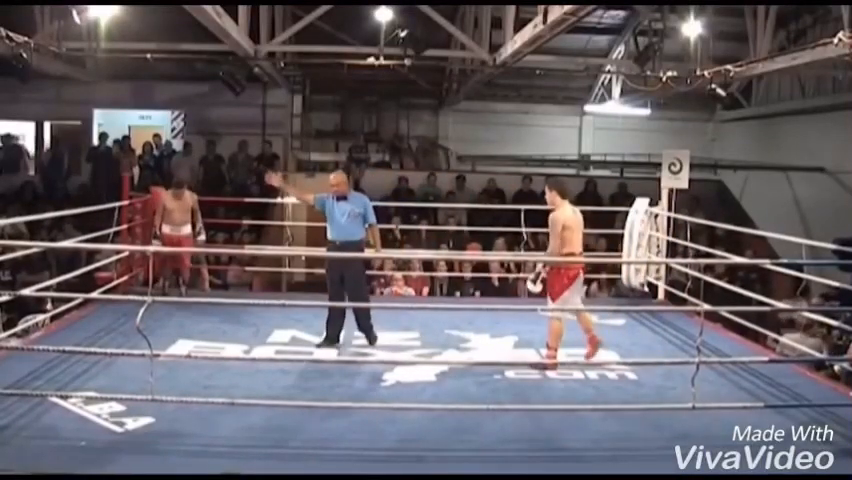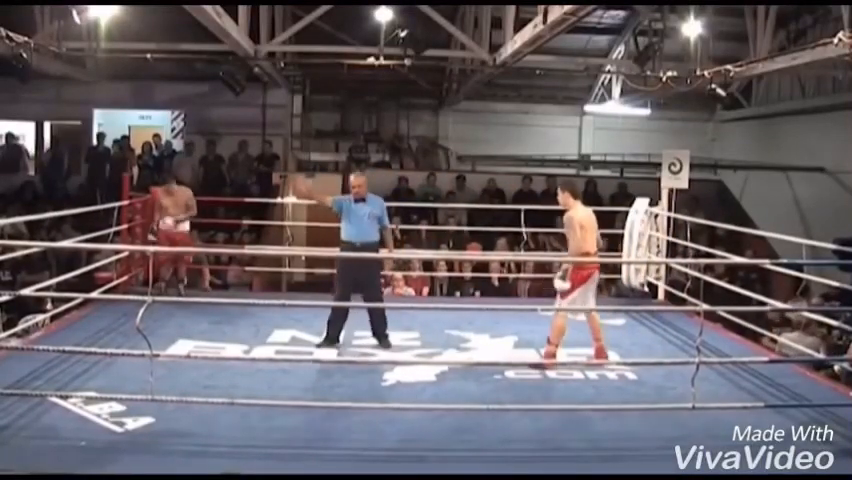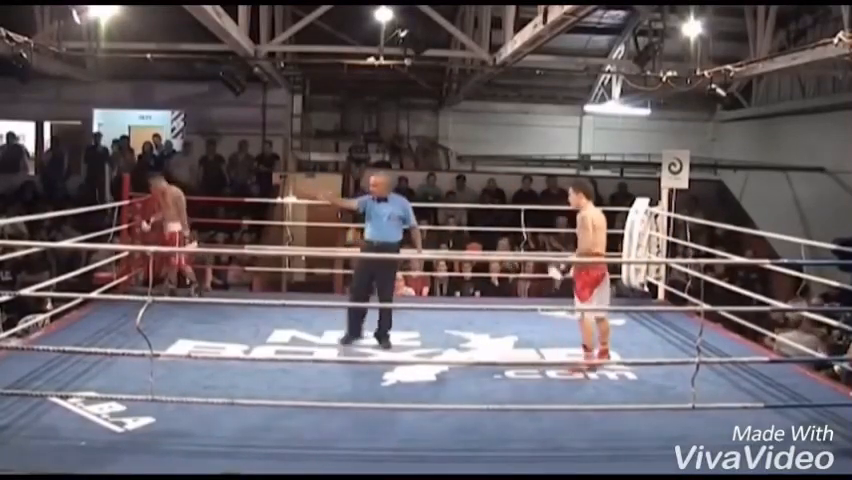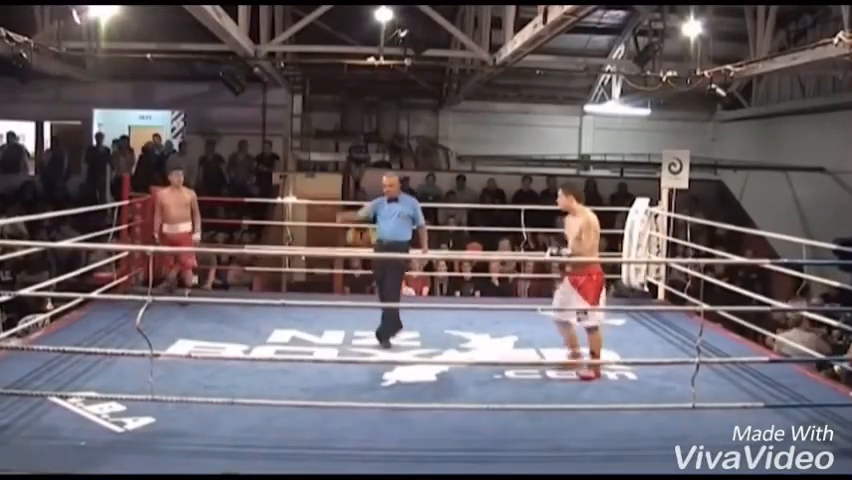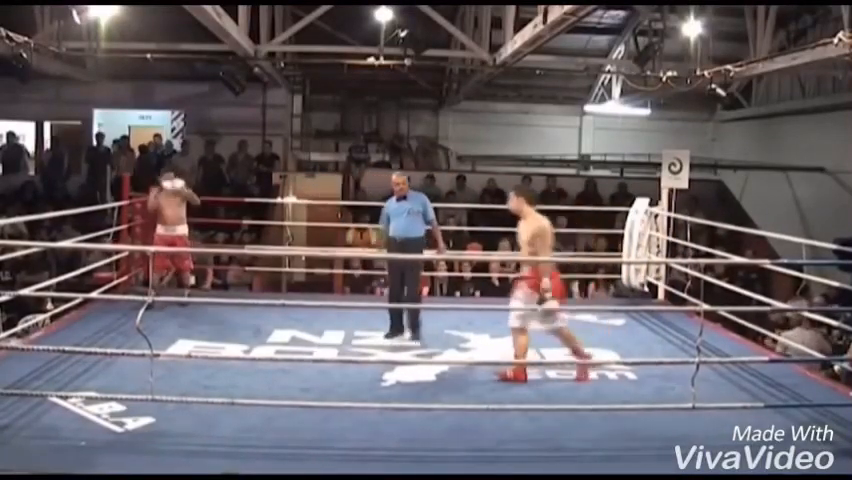
dt=0.4s
person 1, frame 1
left shoulder: (556, 215)
right shoulder: (576, 212)
left elbow: (554, 249)
left wrist: (541, 267)
left hip: (563, 266)
right hip: (577, 263)
left knee: (556, 312)
right knee: (576, 305)
left ankle: (551, 358)
right ankle: (592, 339)
person 1, frame 2
left shoulder: (571, 215)
right shoulder: (589, 213)
left elbow: (576, 247)
right elbow: (598, 242)
left wrist: (565, 268)
left hip: (580, 265)
right hip: (592, 264)
left knee: (561, 309)
right knee: (589, 308)
left ankle: (549, 355)
right ankle: (600, 350)
person 1, frame 3
left shoulder: (584, 215)
right shoulder: (599, 214)
left elbow: (586, 246)
right wrist: (577, 260)
left hip: (588, 268)
right hip: (601, 266)
left knee: (584, 314)
right knee: (600, 313)
left ankle: (589, 358)
right ankle: (603, 353)
person 1, frame 4
left shoulder: (589, 219)
right shoulder: (569, 219)
left elbow: (587, 251)
left wrist: (562, 252)
left hip: (588, 274)
right hip: (572, 273)
left knee: (590, 322)
right knee: (561, 317)
left ankle: (594, 366)
right ankle: (574, 354)
person 1, frame 5
left shoulder: (540, 224)
right shoulder: (522, 223)
left elbow: (546, 257)
left wrist: (546, 286)
left hip: (544, 280)
right hip: (526, 279)
left knee: (556, 326)
right knee: (517, 325)
left ankle: (583, 359)
right ankle: (519, 370)
person 2, frame 1
left shoulder: (362, 201)
right shoulder: (327, 200)
left elbow: (372, 226)
right elbow: (303, 197)
left wrist: (378, 250)
right wrist: (282, 185)
left hip: (354, 250)
right hip: (334, 250)
left knee: (358, 294)
right knee: (335, 296)
left ankle: (368, 331)
right ankle: (332, 336)
person 2, frame 2
left shoulder: (378, 202)
right shoulder: (344, 201)
left elbow: (385, 228)
right elbow: (325, 200)
left wrist: (390, 251)
right wrist: (308, 192)
left hip: (370, 252)
right hip: (348, 251)
left knee: (374, 296)
right knee: (342, 296)
left ankle: (381, 335)
right ankle: (332, 337)
person 2, frame 3
left shoulder: (402, 203)
right shoulder: (368, 201)
left elbow: (413, 227)
right elbow: (350, 204)
left wrist: (418, 250)
right wrist: (330, 199)
left hip: (389, 251)
right hip: (368, 249)
left knee: (386, 295)
right knee: (357, 291)
left ankle: (383, 335)
right ankle: (353, 331)
person 2, frame 4
left shoulder: (411, 203)
right shoulder: (379, 203)
left elbow: (421, 226)
right elbow: (361, 214)
left wrist: (424, 247)
right wrist: (345, 217)
left hip: (399, 250)
right hip: (380, 248)
left knee: (392, 293)
right knee: (383, 292)
left ankle: (384, 334)
right ankle: (394, 324)
person 2, frame 5
left shoulder: (420, 199)
right shoulder: (389, 204)
left elbow: (432, 221)
right elbow: (384, 227)
left wrist: (440, 242)
left hip: (413, 245)
right hip: (394, 246)
left knee: (413, 288)
right knee: (394, 289)
left ankle: (414, 327)
right ankle: (396, 326)
person 3, frame 1
left shoulder: (192, 197)
right shoulder: (164, 197)
left elbow: (196, 212)
right elbow: (158, 215)
left wrist: (200, 227)
right wrist: (156, 232)
left hip: (185, 232)
right hip: (167, 232)
left knee: (185, 262)
right knee: (168, 261)
left ankle: (183, 288)
right ankle: (164, 283)
person 3, frame 2
left shoulder: (186, 193)
right shoulder: (159, 194)
left elbow: (193, 211)
right elbow: (158, 212)
left wrist: (179, 218)
right wrist: (154, 227)
left hip: (181, 229)
right hip: (165, 229)
left knee: (182, 258)
right knee: (165, 258)
left ankle: (181, 286)
right ankle: (162, 286)
person 3, frame 3
left shoulder: (175, 193)
right shoulder: (159, 194)
left elbow: (183, 214)
left wrist: (186, 234)
right wrist: (151, 221)
left hip: (177, 230)
right hip: (168, 230)
left knee: (179, 261)
right knee: (171, 261)
left ankle: (194, 286)
right ankle: (171, 289)
person 3, frame 4
left shoulder: (190, 194)
right shoulder: (161, 194)
left elbow: (196, 213)
right elbow: (158, 215)
left wrist: (197, 229)
right wrist: (156, 233)
left hip: (185, 232)
right hip: (167, 232)
left knee: (186, 264)
right knee: (167, 264)
left ankle: (187, 293)
right ankle: (169, 286)
person 3, frame 5
left shoulder: (181, 190)
right shoulder: (156, 192)
left elbow: (197, 202)
right elbow: (150, 207)
left wrist: (185, 190)
right wrist: (158, 190)
left hip: (180, 233)
right hip: (162, 233)
left knee: (184, 266)
right knee: (158, 266)
left ankle: (186, 294)
